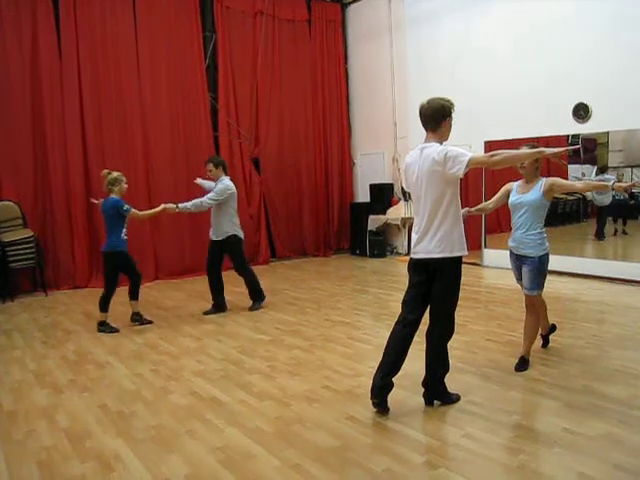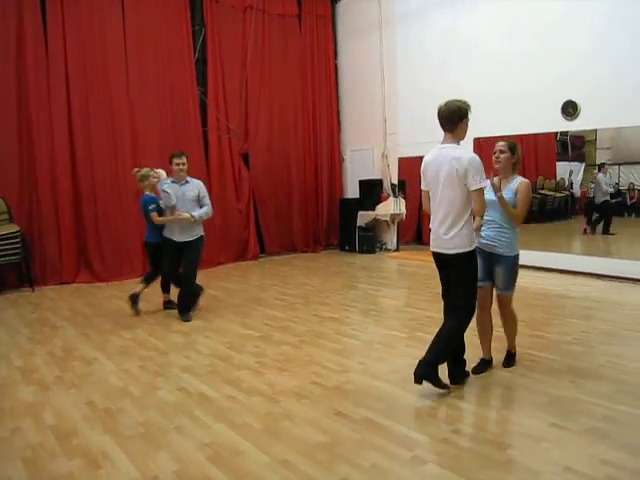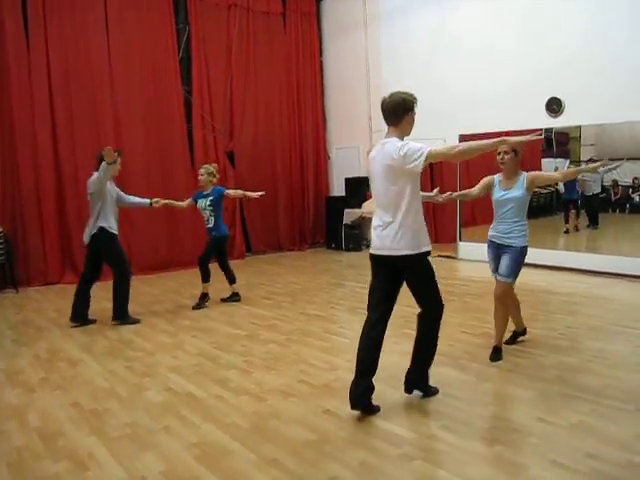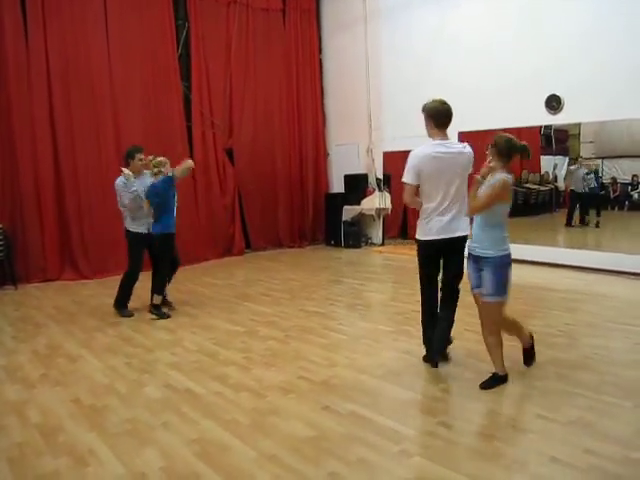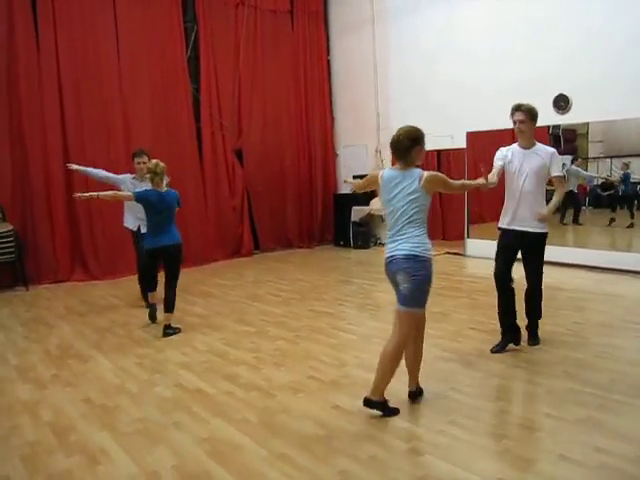
dt=1s
person 1, frame 1
left shoulder: (410, 159)
right shoulder: (445, 155)
right elbow: (492, 160)
left wrist: (457, 212)
right wrist: (539, 152)
left hip: (419, 252)
right hip: (444, 253)
left knee: (408, 320)
right knee: (440, 324)
left ankle: (380, 386)
right ankle: (434, 389)
person 1, frame 2
left shoulder: (428, 159)
right shoulder: (469, 160)
right elbow: (478, 208)
right wrist: (476, 223)
left hip: (438, 245)
right hip: (461, 246)
left knee: (452, 307)
right knee: (463, 309)
left ankle: (457, 369)
right ankle: (429, 364)
person 1, frame 3
left shoulder: (376, 153)
right shoulder: (403, 150)
right elbow: (452, 152)
left wrist: (430, 197)
right wrist: (503, 141)
left hip: (380, 249)
right hip: (409, 248)
left knee: (376, 318)
right knee: (431, 309)
left ankle: (360, 392)
right ankle: (417, 377)
person 1, frame 4
left shoulder: (419, 155)
right shoulder: (466, 152)
left elbow: (409, 199)
left hip: (429, 234)
right hip: (458, 233)
left knee: (429, 294)
right knee: (450, 290)
left ankle: (433, 350)
right ankle: (441, 343)
person 1, frame 5
left shoulder: (549, 154)
right shoulder: (505, 152)
left elbow: (560, 189)
right elbow: (495, 175)
left wrist: (550, 209)
right wrist: (488, 180)
left hip: (536, 228)
right hip: (508, 225)
left knee: (534, 280)
right knee: (501, 277)
left ankle: (532, 327)
right ankle: (509, 333)
person 2, frame 1
left shoulder: (547, 184)
right shoulder: (511, 187)
left elbow: (579, 186)
right elbow: (490, 205)
left wrist: (612, 185)
right wrist: (471, 210)
left hip: (535, 252)
right hip: (515, 250)
left knee: (531, 302)
right knee: (533, 297)
left ankle: (525, 354)
right ankle: (546, 327)
person 2, frame 2
left shoulder: (522, 184)
right shoulder: (487, 184)
left elbow: (517, 219)
left wrist: (500, 195)
left hip: (505, 252)
right hip: (481, 248)
left knee: (504, 305)
right knee: (481, 305)
left ankle: (511, 350)
right ankle: (486, 356)
person 2, frame 3
left shoulder: (528, 179)
right shoulder: (490, 181)
left elbow: (558, 176)
right elbow: (473, 192)
left wrist: (584, 169)
right wrist: (456, 195)
left hip: (515, 244)
right hip: (494, 241)
left knee: (500, 295)
right knee: (506, 291)
left ankle: (497, 344)
right ankle: (520, 328)
person 2, frame 4
left shoulder: (501, 182)
right shoulder: (494, 178)
left elbow: (473, 209)
left wrist: (478, 180)
left hip: (494, 256)
right hip: (475, 254)
left knee: (495, 316)
right knee: (485, 315)
left ankle: (526, 338)
right ankle: (499, 371)
person 2, frame 5
left shoulder: (379, 177)
right shoulder: (426, 179)
left elbow: (358, 185)
right elbow: (457, 186)
left wrist: (353, 181)
right wrist: (478, 183)
left hip: (392, 259)
right hip: (415, 259)
left knee: (416, 323)
right knee: (401, 333)
left ankle: (414, 385)
right ankle: (374, 396)
person 3, frame 1
left shoulder: (226, 186)
right shoulder: (219, 185)
left elbow: (204, 203)
left wrist: (178, 207)
right wrist: (201, 182)
left hip: (231, 236)
right hip: (217, 236)
left knee: (242, 268)
right knee: (212, 269)
left ankle: (258, 298)
right ankle: (219, 304)
person 3, frame 2
left shoulder: (198, 185)
right shoulder: (164, 185)
left elbow: (208, 210)
right elbow: (168, 205)
left wrist: (192, 216)
right wrist: (164, 180)
left hip: (194, 236)
right hip: (172, 237)
left knee: (188, 273)
right knee: (170, 272)
left ankle: (185, 308)
right ankle: (195, 290)
person 3, frame 3
left shoulder: (109, 184)
right shoulder: (96, 183)
left elbow: (125, 199)
right elbow: (102, 175)
left wrist: (149, 203)
right wrist: (108, 162)
left hip: (95, 234)
right hip: (103, 233)
left knee: (89, 275)
right knee: (123, 271)
left ankle: (78, 316)
right ankle: (121, 315)
person 3, frame 4
left shoulder: (150, 176)
right shoulder: (122, 182)
right elbow: (135, 205)
right wrist: (131, 183)
right hip: (135, 230)
right knee: (134, 267)
right ankle: (120, 303)
person 3, frame 5
right shoulder: (125, 180)
right elbow: (104, 175)
right wrist: (80, 168)
right hip: (137, 228)
left knee: (148, 262)
right knee: (143, 263)
left ankle: (147, 292)
right ankle: (147, 295)
person 4, frame 1
left shoulder: (107, 202)
right shoulder: (116, 203)
left elbow: (102, 203)
right elbow: (140, 215)
left wrist: (100, 203)
right wrist: (160, 208)
left hip: (119, 250)
right hip: (113, 251)
left knee: (135, 277)
right knee: (111, 286)
left ankle: (135, 314)
right ankle: (102, 323)
person 4, frame 2
left shoulder: (151, 197)
right shoulder: (149, 199)
left elbow: (164, 212)
right elbow: (157, 220)
right wrist: (175, 217)
left hip: (151, 241)
right hip: (156, 241)
left knee: (155, 271)
left ankle: (136, 294)
right ankle: (167, 300)
person 4, frame 3
left shoulder: (217, 191)
right shoulder: (199, 194)
left elbow: (234, 193)
right elbow: (183, 205)
left wrist: (247, 194)
right wrist: (168, 202)
left hip: (219, 234)
right hip: (214, 234)
left knee: (203, 261)
right knee: (223, 264)
left ankle: (204, 294)
right ankle: (235, 294)
person 4, frame 4
left shoulder: (151, 188)
right shoulder: (167, 182)
left elbow: (150, 210)
right elbow: (187, 166)
right wrist: (187, 164)
left hip: (156, 232)
right hip: (165, 232)
left knee: (173, 263)
right knee: (165, 267)
left ankle: (157, 299)
right ankle: (156, 305)
person 4, frame 5
left shoulder: (146, 195)
right shoulder: (174, 195)
left elbow: (116, 195)
left wrist: (92, 195)
left hip: (152, 246)
right hip: (173, 245)
left knee: (151, 275)
right knee: (171, 284)
left ankle: (152, 305)
right ankle: (167, 326)
